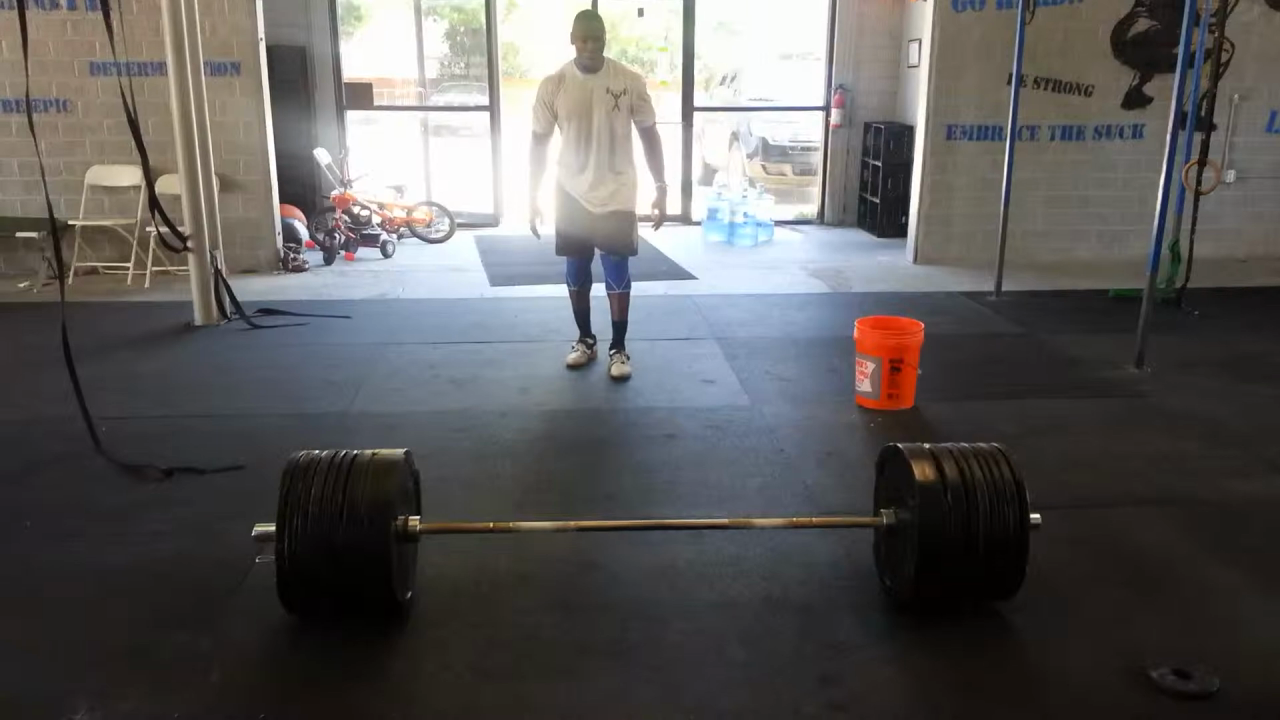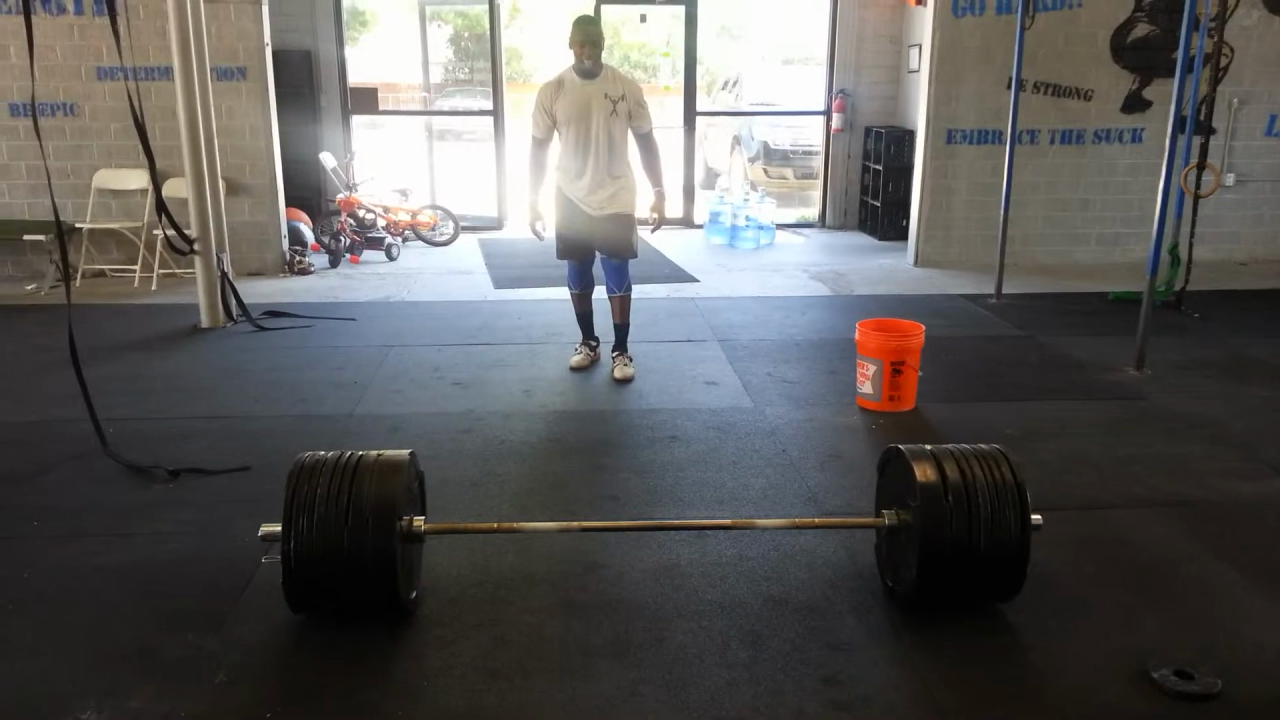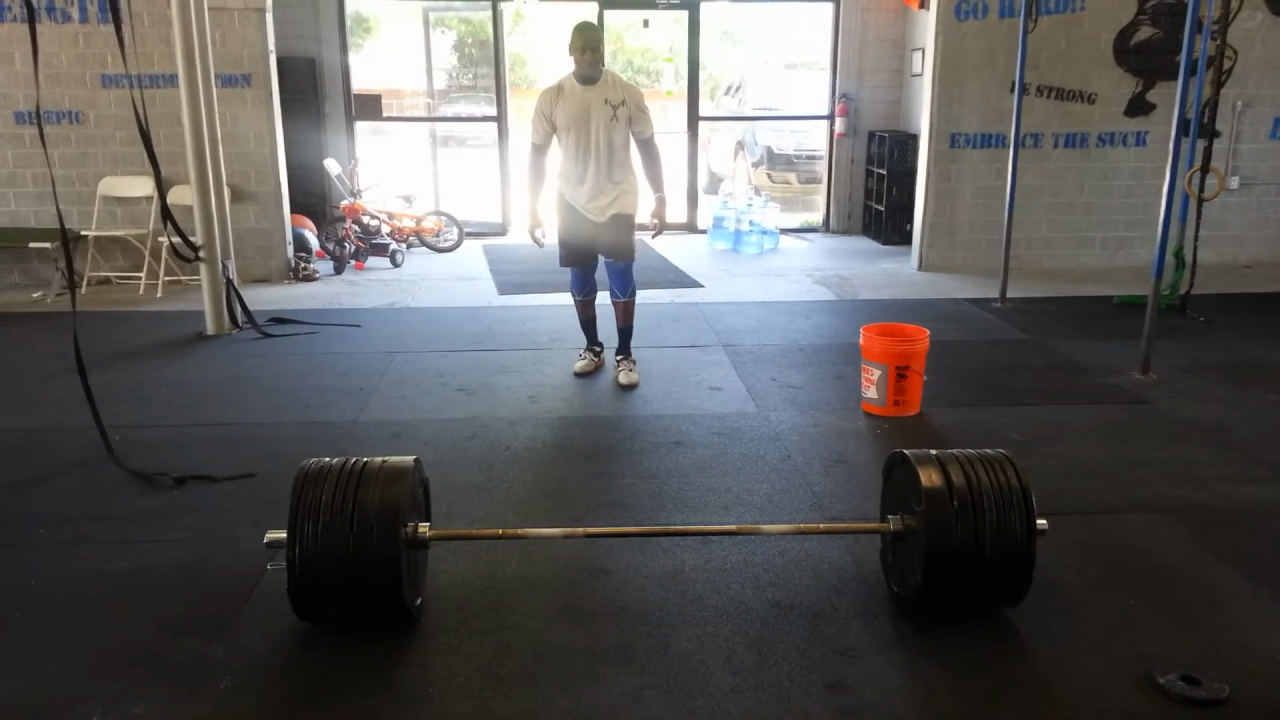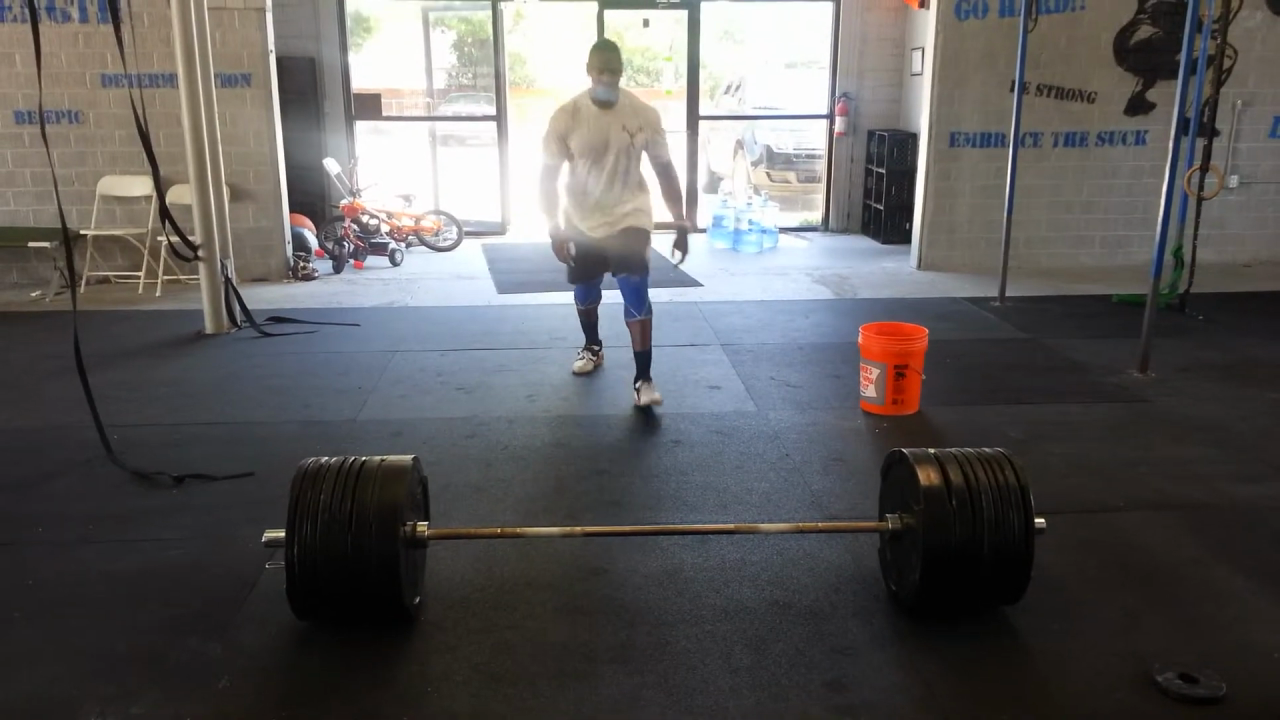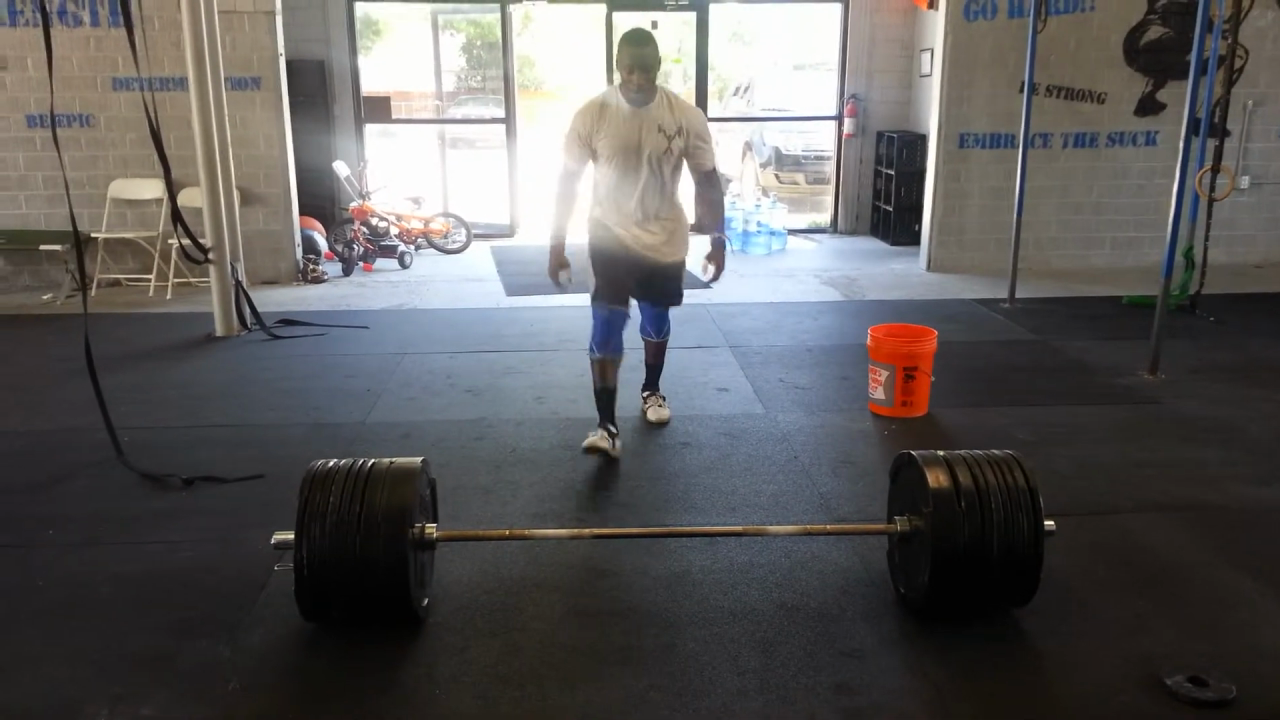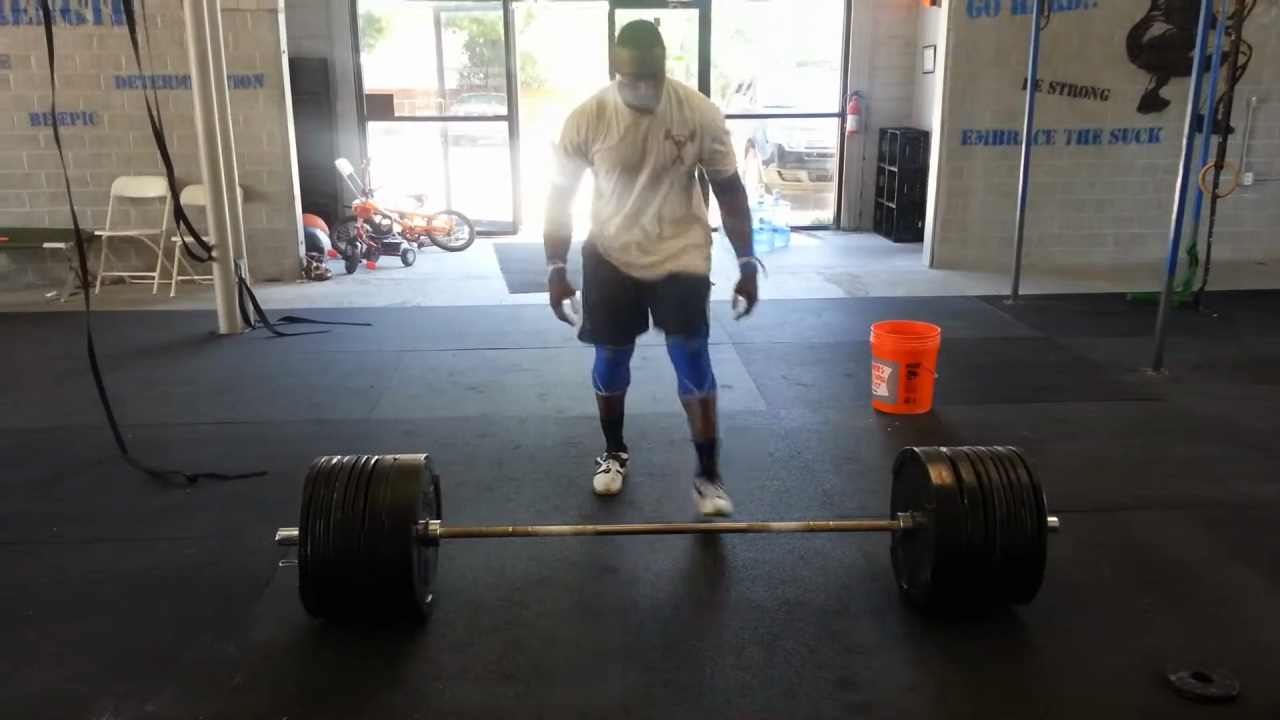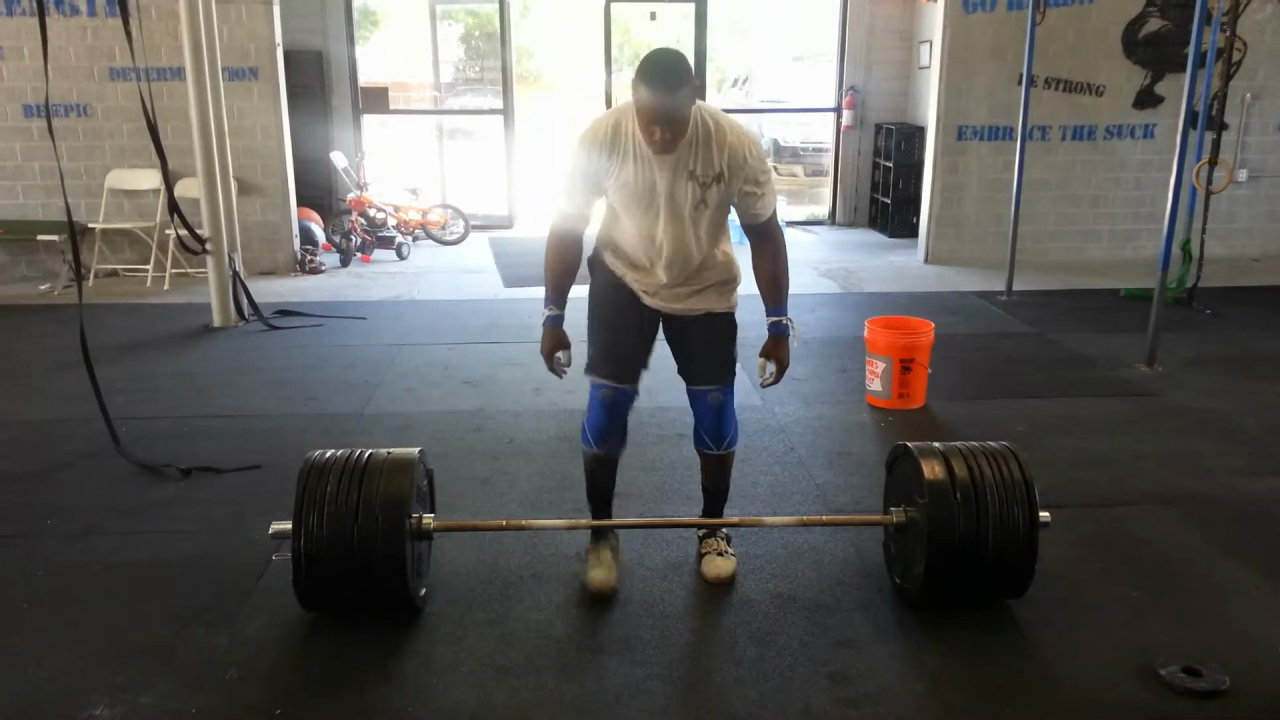
dt=0.5s
person 1, frame 1
left shoulder: (630, 82)
right shoulder: (553, 85)
left elbow: (649, 136)
right elbow: (539, 143)
left wrist: (661, 189)
right wrist: (533, 198)
left hip: (617, 195)
right hip: (572, 195)
left knee: (617, 271)
right knee: (576, 270)
left ankle: (618, 348)
right ankle: (585, 340)
person 1, frame 2
left shoulder: (627, 87)
right shoulder: (552, 91)
left elbow: (646, 142)
right elbow: (539, 148)
left wrist: (658, 194)
right wrist: (534, 202)
left hip: (617, 199)
right hip: (571, 199)
left knee: (617, 274)
right knee: (578, 273)
left ankle: (621, 350)
right ankle: (588, 342)
person 1, frame 3
left shoulder: (628, 93)
right shoulder: (552, 97)
left elbow: (647, 147)
right elbow: (538, 154)
left wrist: (659, 199)
right wrist: (533, 208)
left hip: (618, 201)
right hip: (574, 204)
left knee: (621, 275)
right knee: (581, 278)
left ankle: (625, 354)
right ankle: (593, 348)
person 1, frame 4
left shoulder: (644, 115)
right shoulder: (566, 117)
left elbow: (664, 170)
right elbow: (549, 176)
left wrist: (680, 223)
right wrist: (555, 227)
left hip: (630, 216)
right hip: (582, 219)
left knee: (634, 289)
right knee: (585, 291)
left ankle: (643, 378)
right ankle: (593, 346)
person 1, frame 5
left shoulder: (686, 116)
right shoulder: (593, 114)
left elbow: (707, 180)
right elbow: (569, 180)
left wrist: (717, 239)
right wrist: (556, 244)
left hip: (665, 234)
right hip: (611, 230)
left knee: (656, 318)
right knee: (609, 318)
left ankle: (651, 389)
right ankle: (607, 426)
person 1, frame 6
left shoulder: (700, 113)
right shoulder: (587, 118)
left elbow: (729, 188)
right elbow: (561, 194)
left wrist: (746, 263)
right wrist: (556, 268)
left hip: (680, 251)
right hip: (611, 254)
left knee: (692, 357)
right knee: (610, 357)
left ankle: (708, 478)
right ankle: (615, 452)
person 1, frame 7
left shoulder: (734, 144)
right shoulder: (602, 137)
left elbow: (764, 233)
right elbow: (568, 225)
left wrist: (778, 325)
right wrist: (553, 316)
left hip: (705, 288)
right hip: (622, 277)
left knee: (714, 409)
right knee: (608, 402)
left ankle: (712, 527)
right ankle: (601, 537)
